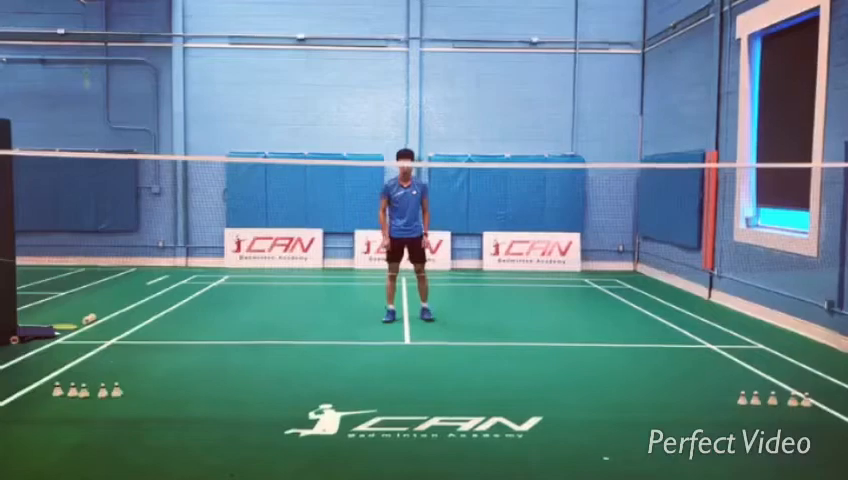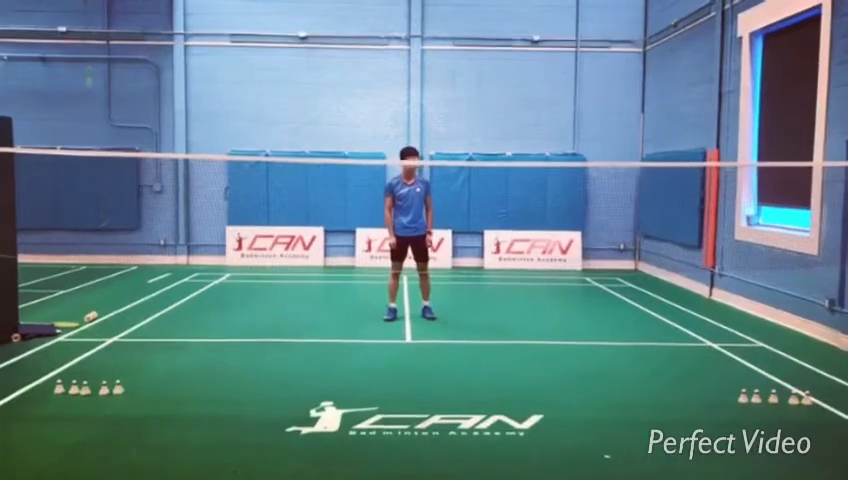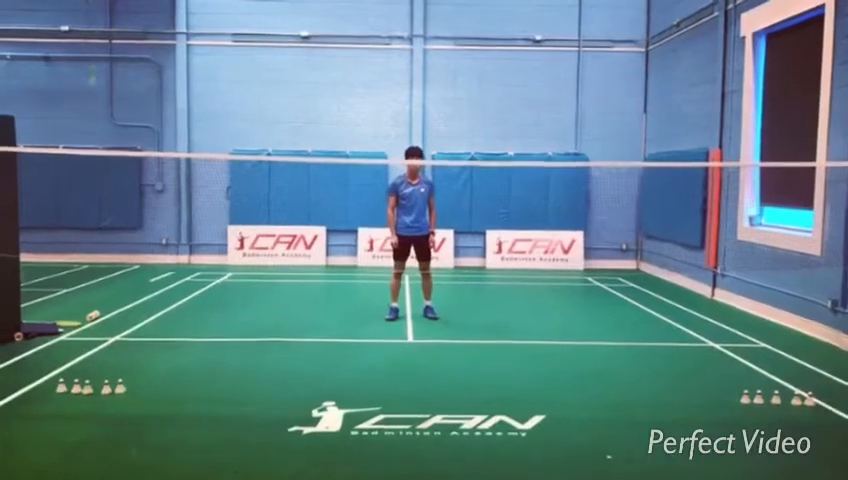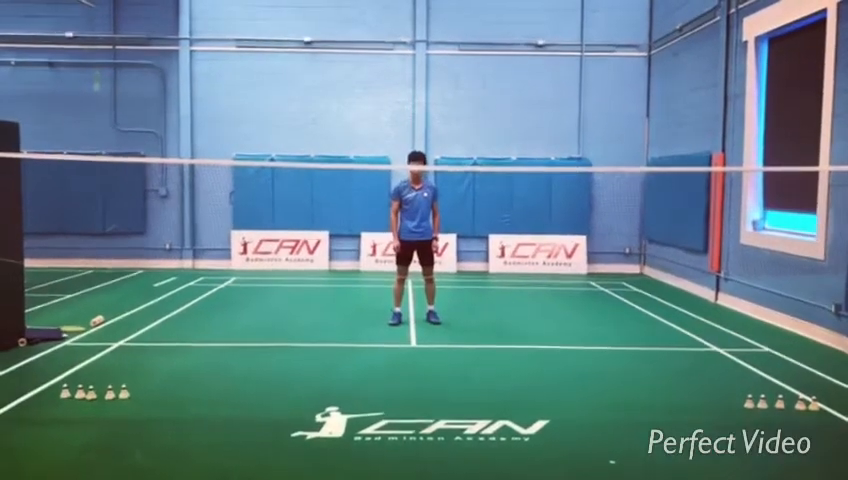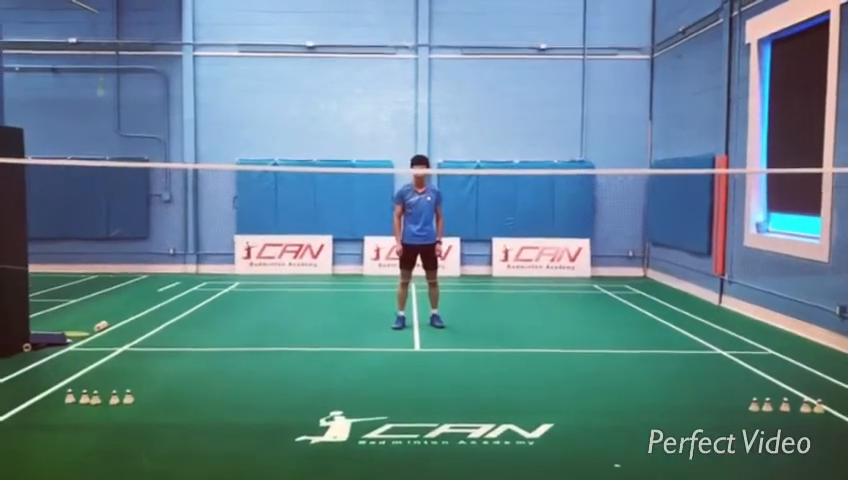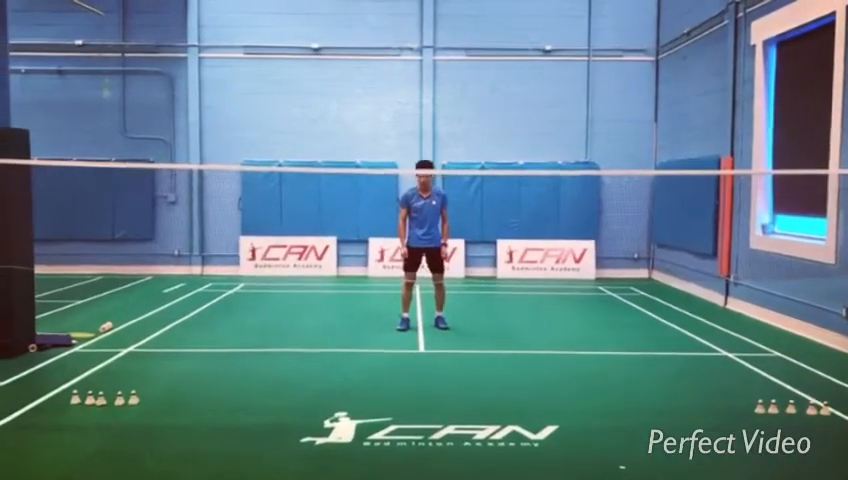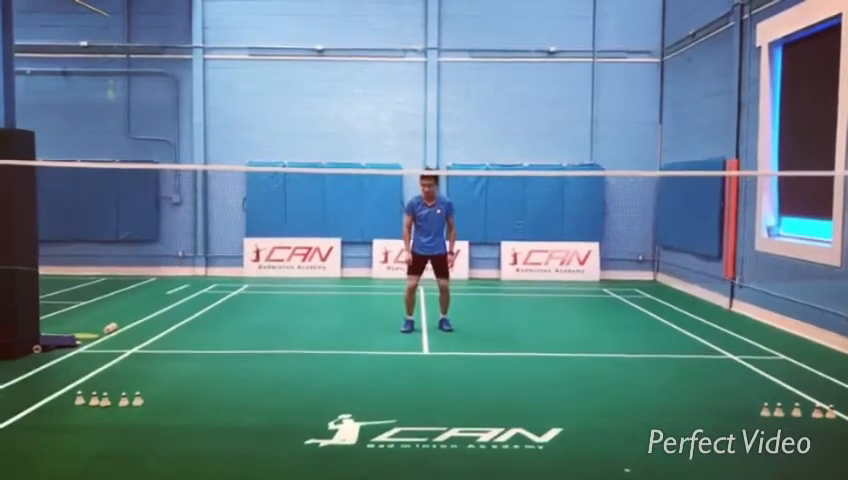
dt=0.4s
person 1, frame 1
left shoulder: (421, 186)
right shoulder: (389, 186)
left elbow: (425, 211)
right elbow: (382, 211)
left wrist: (425, 234)
right wrist: (384, 236)
left hip: (415, 235)
right hip: (395, 236)
left knee: (421, 273)
right knee: (392, 274)
left ankle: (425, 307)
right ankle: (390, 309)
person 1, frame 2
left shoulder: (424, 184)
right shoulder: (392, 184)
left elbow: (428, 209)
right elbow: (388, 210)
left wrist: (429, 232)
right wrist: (391, 235)
left hip: (419, 234)
right hip: (399, 234)
left knee: (423, 271)
right knee: (395, 272)
left ankle: (426, 306)
right ankle: (392, 307)
person 1, frame 3
left shoulder: (428, 184)
right shoulder: (397, 183)
left elbow: (432, 209)
right elbow: (391, 210)
left wrist: (432, 232)
right wrist: (393, 234)
left hip: (422, 234)
right hip: (402, 234)
left knee: (426, 271)
right knee: (397, 271)
left ankle: (428, 306)
right ankle: (394, 307)
person 1, frame 4
left shoulder: (432, 189)
right shoulder: (400, 188)
left elbow: (435, 214)
right elbow: (394, 214)
left wrist: (435, 237)
right wrist: (395, 237)
left hip: (426, 238)
right hip: (405, 238)
left knee: (429, 276)
right knee: (400, 276)
left ankle: (431, 310)
right ankle: (397, 311)
person 1, frame 5
left shoulder: (435, 192)
right shoulder: (403, 192)
left elbow: (439, 218)
right elbow: (397, 218)
left wrist: (439, 241)
right wrist: (398, 241)
left hip: (429, 242)
right hip: (408, 243)
left knee: (432, 280)
right knee: (404, 280)
left ankle: (435, 314)
right ankle: (401, 315)
person 1, frame 6
left shoulder: (441, 195)
right shoulder: (408, 196)
left elbow: (445, 221)
right elbow: (402, 221)
left wrist: (444, 243)
right wrist: (403, 244)
left hip: (434, 245)
right hip: (413, 245)
left knee: (439, 282)
right knee: (408, 282)
left ankle: (439, 316)
right ankle: (405, 317)
person 1, frame 7
left shoulder: (446, 204)
right shoulder: (413, 203)
left elbow: (451, 229)
right elbow: (407, 228)
left wrist: (451, 252)
right wrist: (407, 251)
left hip: (439, 251)
right hip: (418, 251)
left knee: (444, 287)
right knee: (411, 286)
left ankle: (443, 318)
right ankle: (409, 319)
